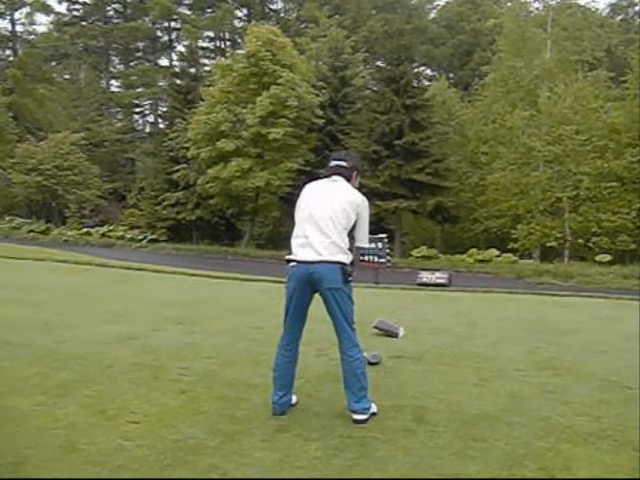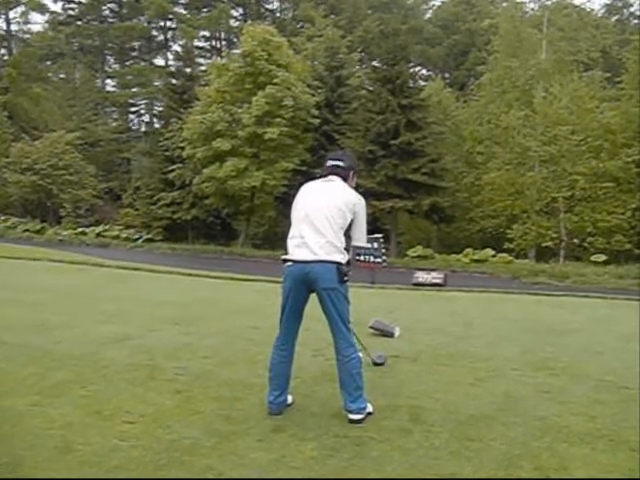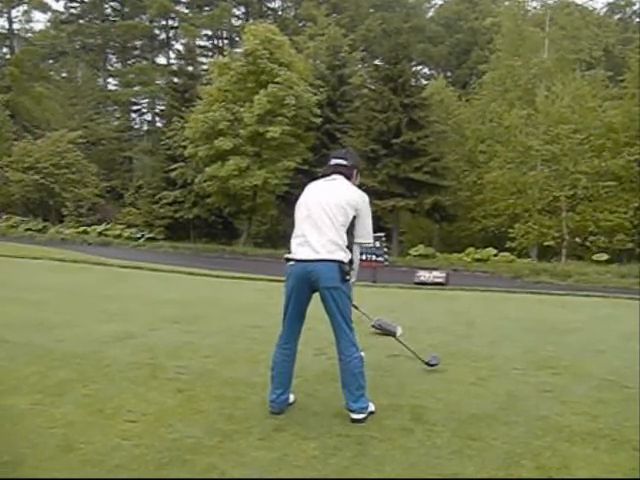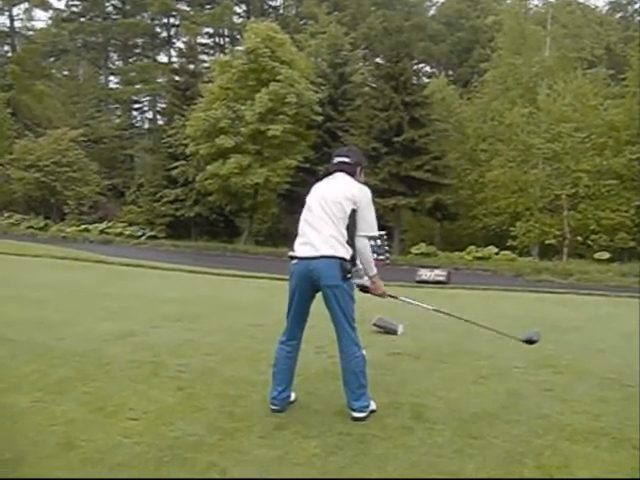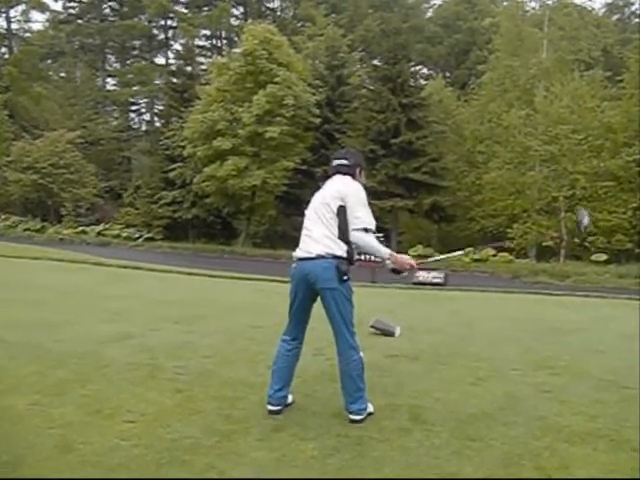
dt=1s
person 1, frame 1
left shoulder: (308, 188)
right shoulder: (357, 198)
right elbow: (360, 245)
left hip: (299, 265)
right hip: (332, 268)
left knee: (289, 337)
right knee: (347, 339)
left ankle: (280, 400)
right ankle: (360, 406)
person 1, frame 2
left shoulder: (305, 189)
right shoulder: (354, 198)
right elbow: (356, 245)
right wrist: (342, 270)
left hip: (295, 265)
right hip: (328, 268)
left knee: (285, 337)
right knee: (343, 339)
left ankle: (276, 400)
right ankle: (356, 406)
person 1, frame 3
left shoulder: (310, 189)
right shoulder: (357, 196)
right elbow: (356, 245)
right wrist: (350, 279)
left hip: (298, 264)
right hip: (331, 267)
left knee: (288, 335)
right knee: (345, 339)
left ankle: (278, 399)
right ankle: (358, 406)
person 1, frame 4
left shoulder: (317, 187)
right shoulder: (359, 191)
right elbow: (360, 240)
left wrist: (357, 267)
right wrist: (373, 276)
left hip: (301, 262)
right hip: (332, 265)
left knee: (291, 333)
right knee: (348, 337)
left ankle: (279, 397)
right ankle: (360, 404)
person 1, frame 5
left shoulder: (323, 190)
right shoulder: (351, 187)
right elbow: (357, 235)
left wrist: (384, 257)
right wrist: (391, 256)
left hip: (302, 264)
right hip: (329, 266)
left knee: (292, 335)
right knee: (346, 339)
left ankle: (277, 398)
right ankle: (357, 407)
